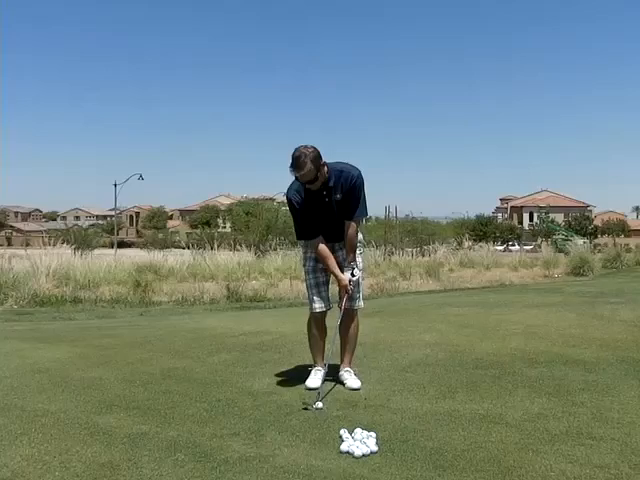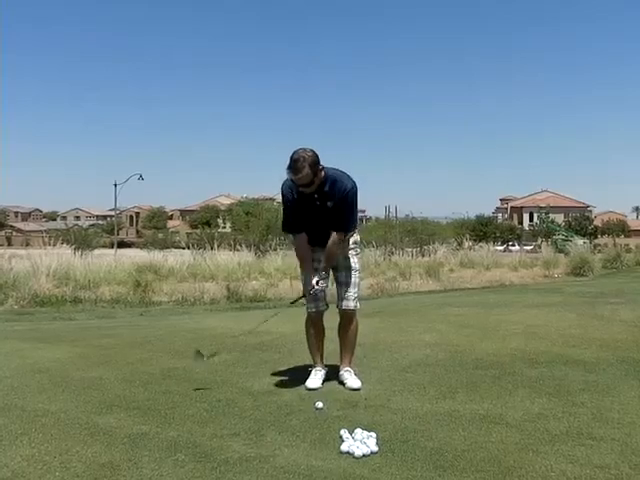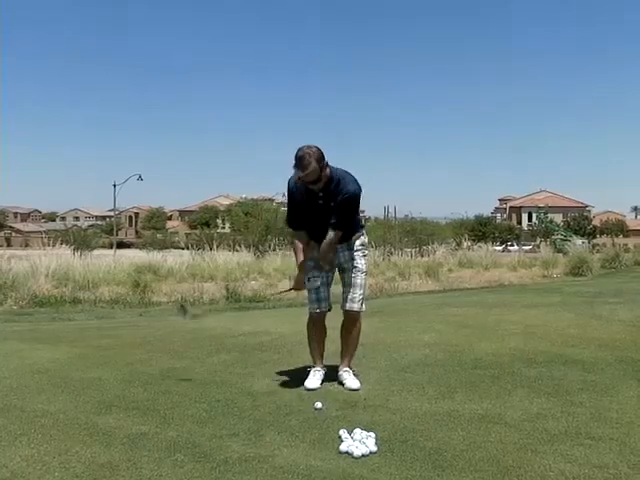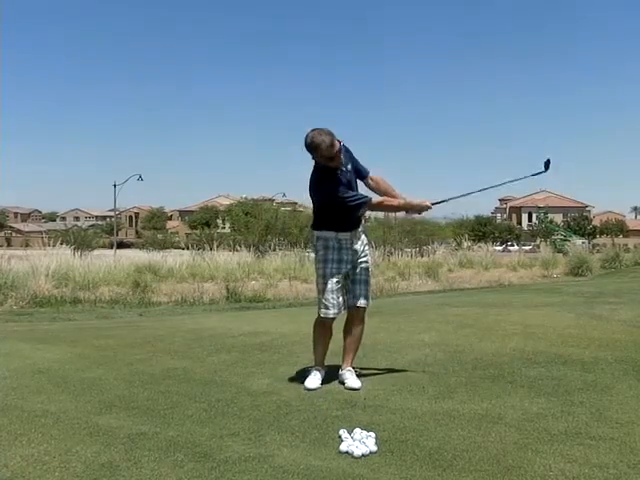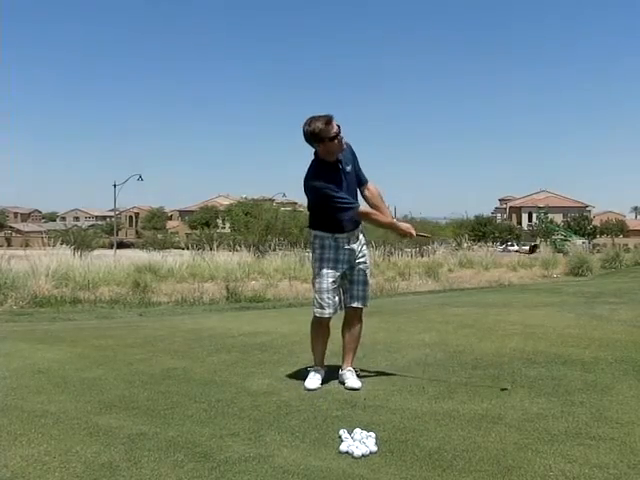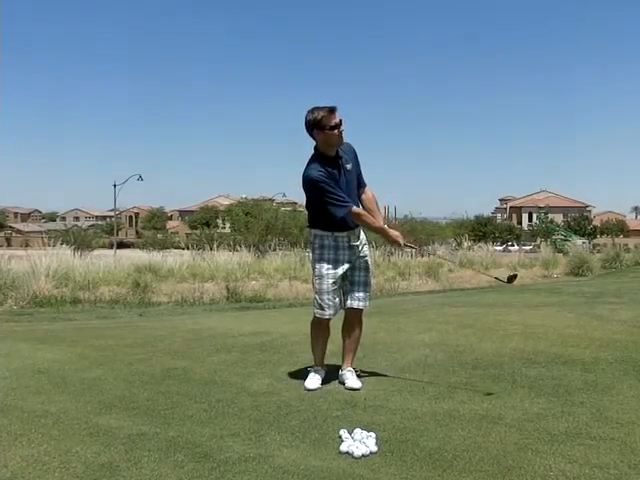
dt=0.5s
person 1, frame 1
left shoulder: (350, 176)
right shoulder: (295, 194)
left elbow: (352, 225)
right elbow: (315, 241)
left wrist: (349, 265)
right wrist: (337, 275)
left hip: (348, 244)
right hip: (315, 249)
left knee: (351, 308)
right knee: (317, 310)
left ankle: (346, 367)
right ankle: (318, 367)
person 1, frame 2
left shoulder: (344, 185)
right shoulder: (289, 190)
left elbow: (338, 236)
right elbow: (299, 236)
left wrist: (329, 272)
right wrist: (309, 275)
left hip: (343, 245)
right hip: (311, 248)
left knee: (348, 309)
right knee: (314, 311)
left ankle: (346, 367)
right ankle: (318, 367)
person 1, frame 3
left shoulder: (347, 187)
right shoulder: (295, 187)
left elbow: (335, 235)
right elbow: (298, 231)
left wrist: (305, 271)
right wrist: (301, 266)
left hip: (351, 245)
right hip: (317, 249)
left knee: (353, 311)
right knee: (317, 311)
left ankle: (345, 367)
right ankle: (317, 367)
person 1, frame 4
left shoulder: (343, 151)
right shoulder: (323, 185)
left elbow: (370, 179)
right elbow: (374, 205)
left wrist: (403, 201)
right wrist: (410, 206)
left hip: (357, 238)
right hip: (331, 243)
left knee: (358, 309)
right knee: (328, 312)
left ankle: (347, 368)
right ankle: (317, 368)
person 1, frame 5
left shoulder: (347, 152)
right shoulder: (316, 182)
left elbow: (367, 188)
right elbow: (361, 212)
left wrist: (392, 220)
right wrist: (395, 227)
left hip: (355, 239)
right hip: (328, 243)
left knee: (355, 309)
right knee: (323, 311)
left ankle: (347, 368)
right ankle: (317, 367)
person 1, frame 6
left shoulder: (348, 151)
right shoulder: (314, 174)
left elbow: (364, 191)
right elbow: (352, 212)
left wrist: (384, 225)
right wrist: (385, 233)
left hip: (357, 238)
right hip: (328, 242)
left knee: (355, 309)
right knee: (323, 312)
left ankle: (347, 368)
right ankle: (317, 368)
